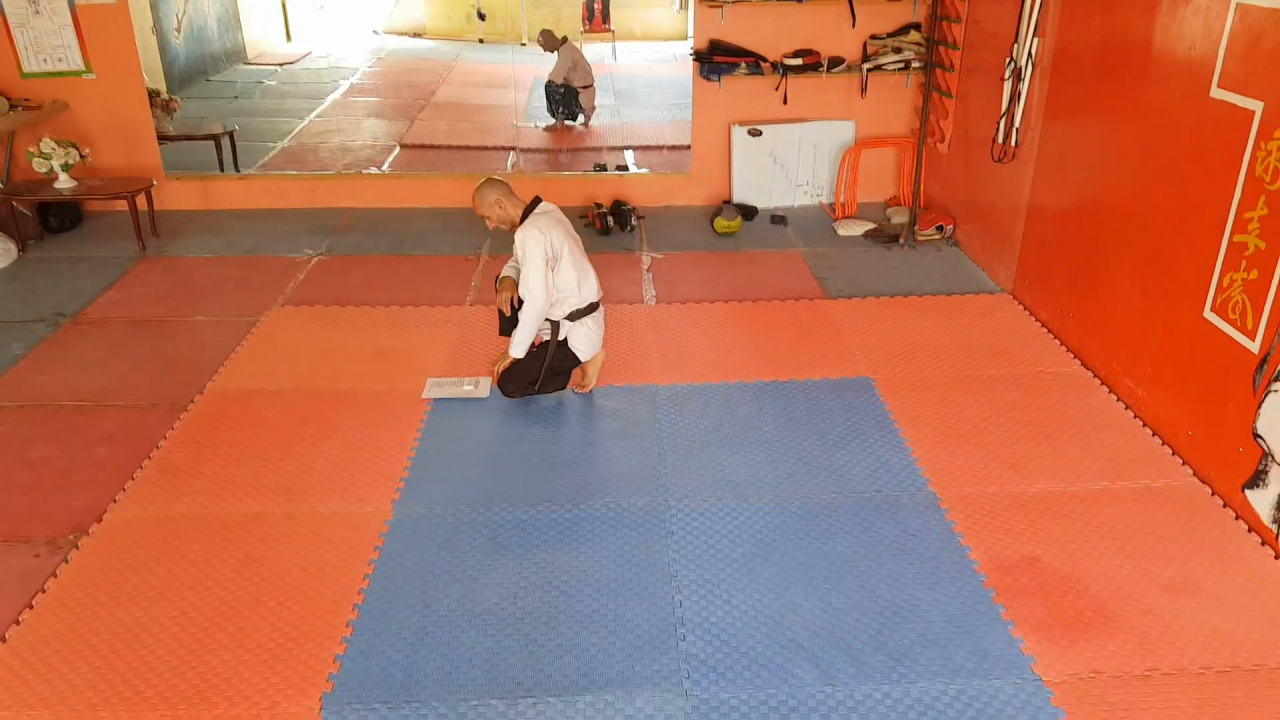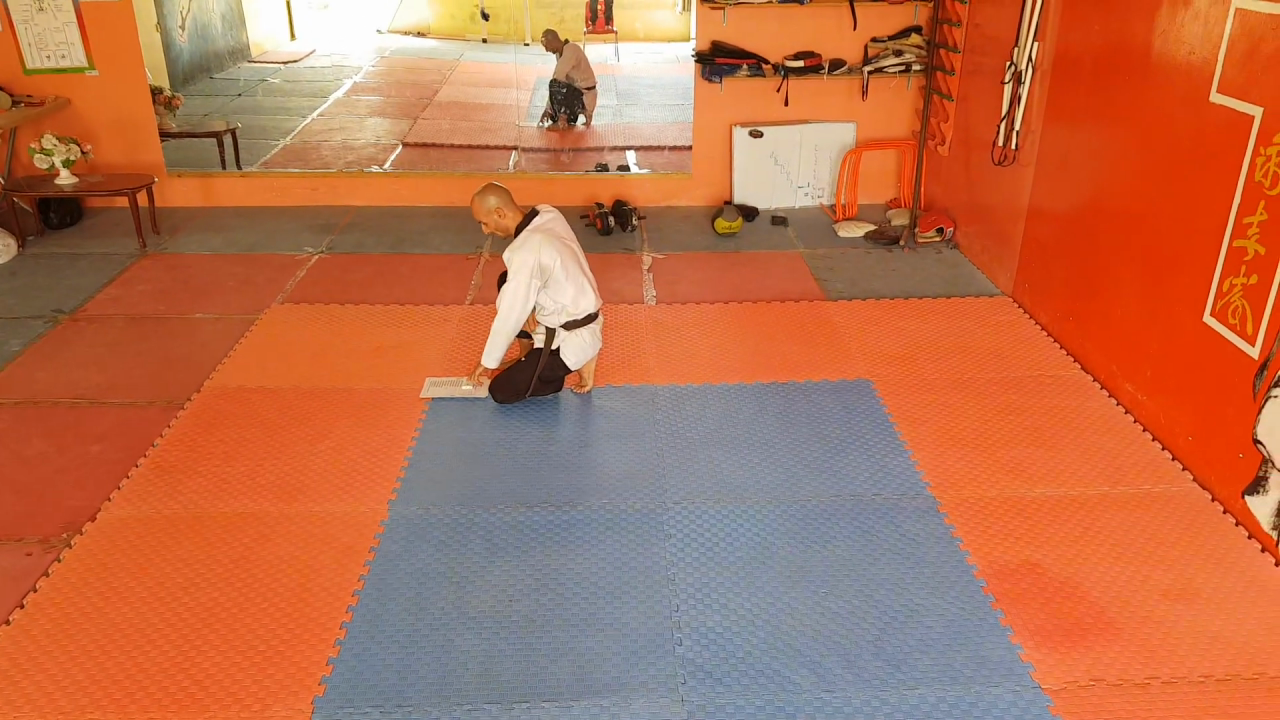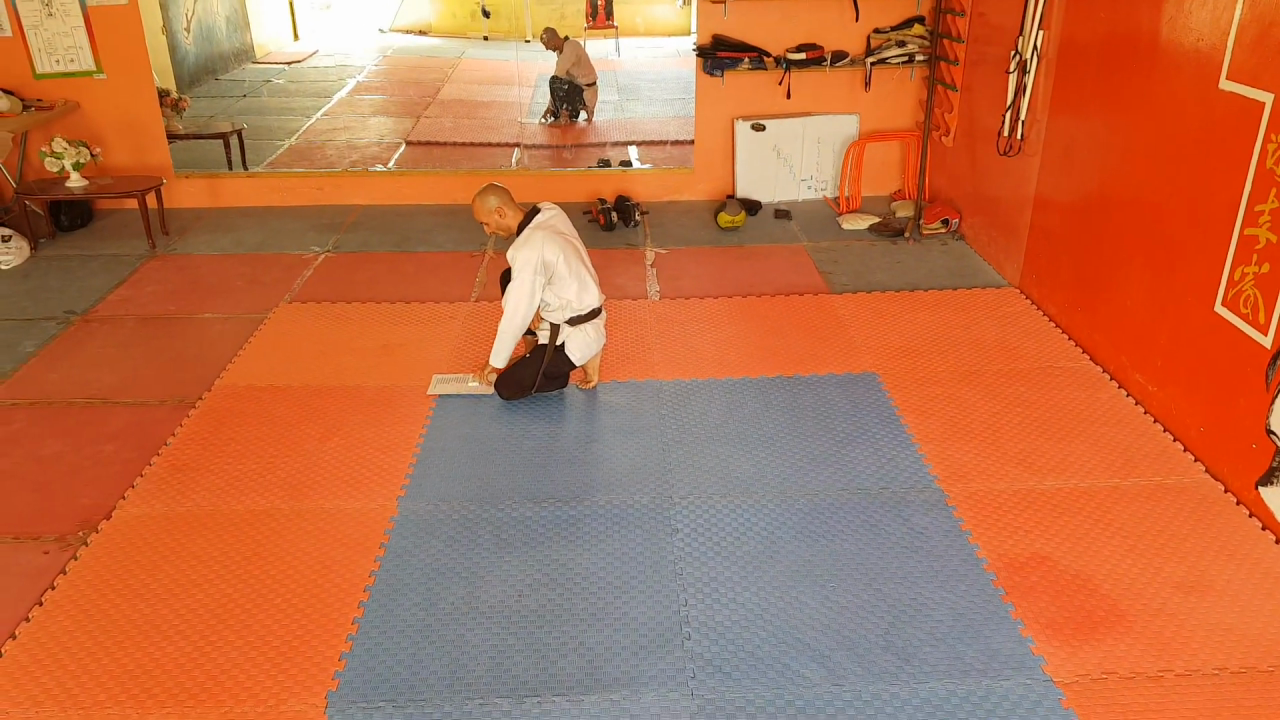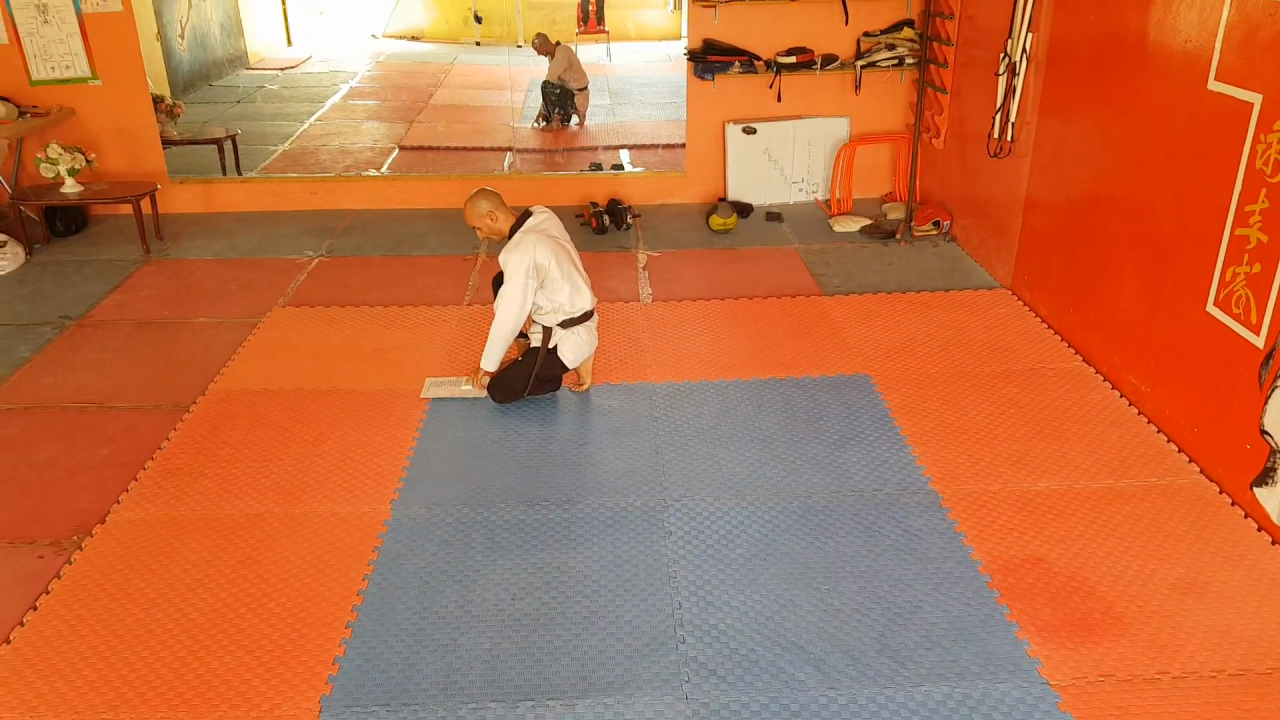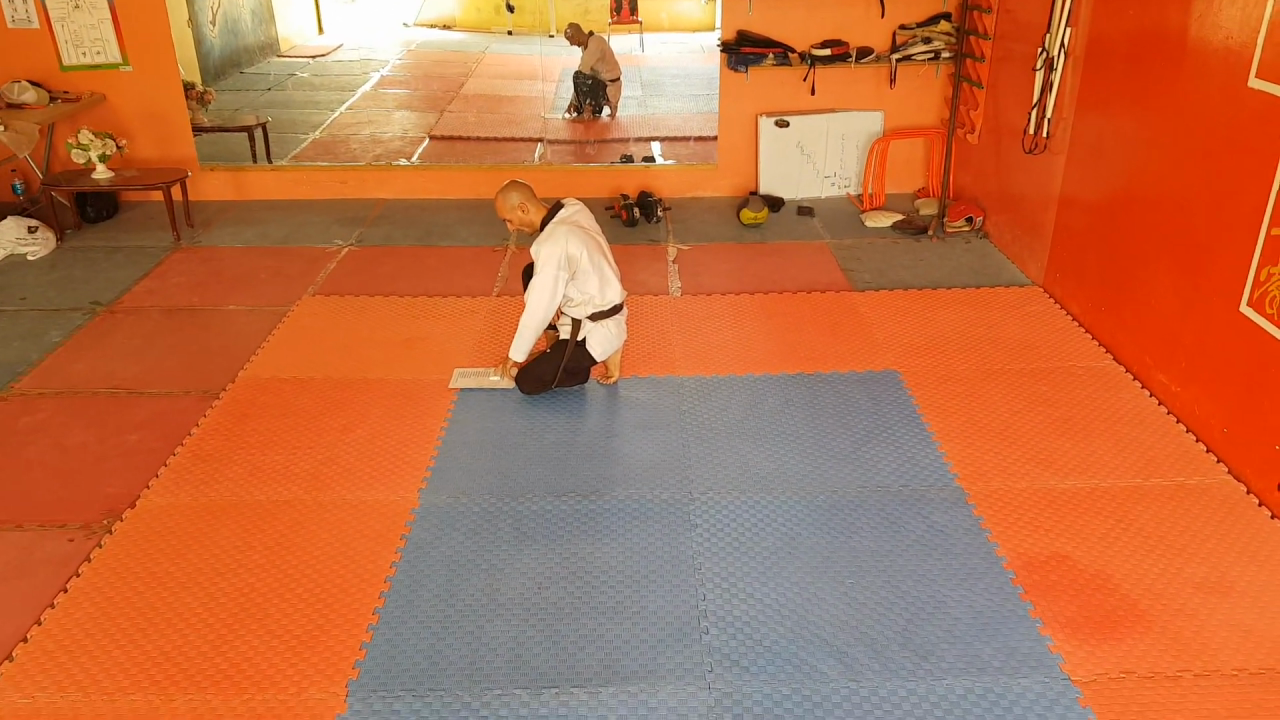
dt=1s
person 1, frame 1
left shoulder: (532, 233)
right shoulder: (545, 212)
left elbow: (536, 302)
right elbow: (523, 260)
left wrist: (514, 352)
right wrist: (508, 279)
left hip: (576, 331)
right hip: (575, 312)
left knee: (509, 384)
right knee: (506, 288)
left ankle: (583, 361)
person 1, frame 2
left shoulder: (525, 252)
right shoulder: (548, 214)
left elbow: (509, 316)
left wrist: (487, 362)
right wrist: (525, 304)
left hip: (572, 339)
right hip: (581, 312)
left knee: (501, 392)
right knee: (509, 283)
left ankle: (577, 361)
right ankle: (529, 355)
person 1, frame 3
left shoulder: (529, 250)
right shoulder: (550, 211)
left elbow: (515, 316)
left wrist: (495, 362)
right wrist: (532, 304)
left hip: (576, 335)
right hip: (580, 308)
left knee: (506, 388)
right knee: (510, 280)
left ankle: (581, 356)
right ankle: (534, 352)
person 1, frame 4
left shoulder: (521, 253)
right shoulder: (542, 215)
left elbow: (507, 320)
left wrist: (486, 366)
right wrist: (523, 307)
left hip: (569, 337)
right hip: (573, 310)
left knee: (499, 391)
right knee: (502, 283)
left ankle: (573, 359)
right ankle: (527, 356)
person 1, frame 5
left shoulder: (553, 245)
right shoulder: (573, 207)
left elbow: (537, 311)
left wrist: (514, 356)
right wrist: (552, 298)
left hip: (597, 331)
right hip: (602, 303)
left knee: (527, 382)
right knee: (532, 274)
left ankle: (602, 353)
right ankle: (556, 346)
